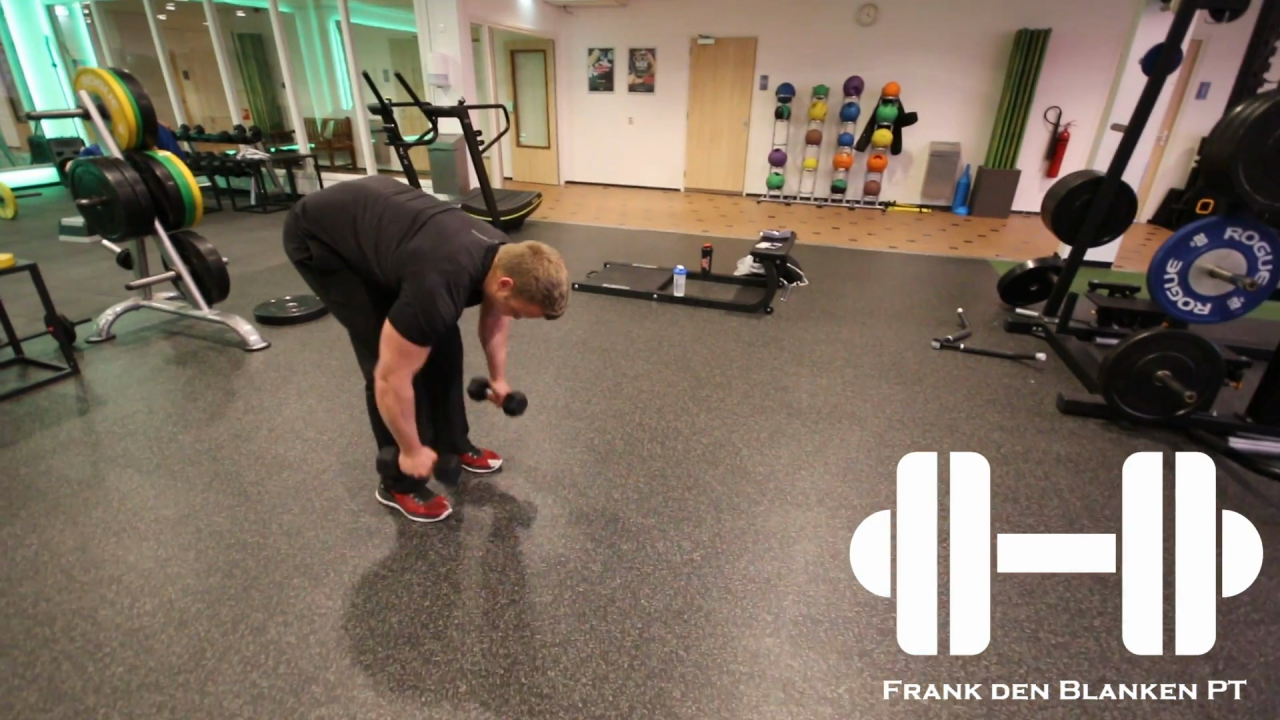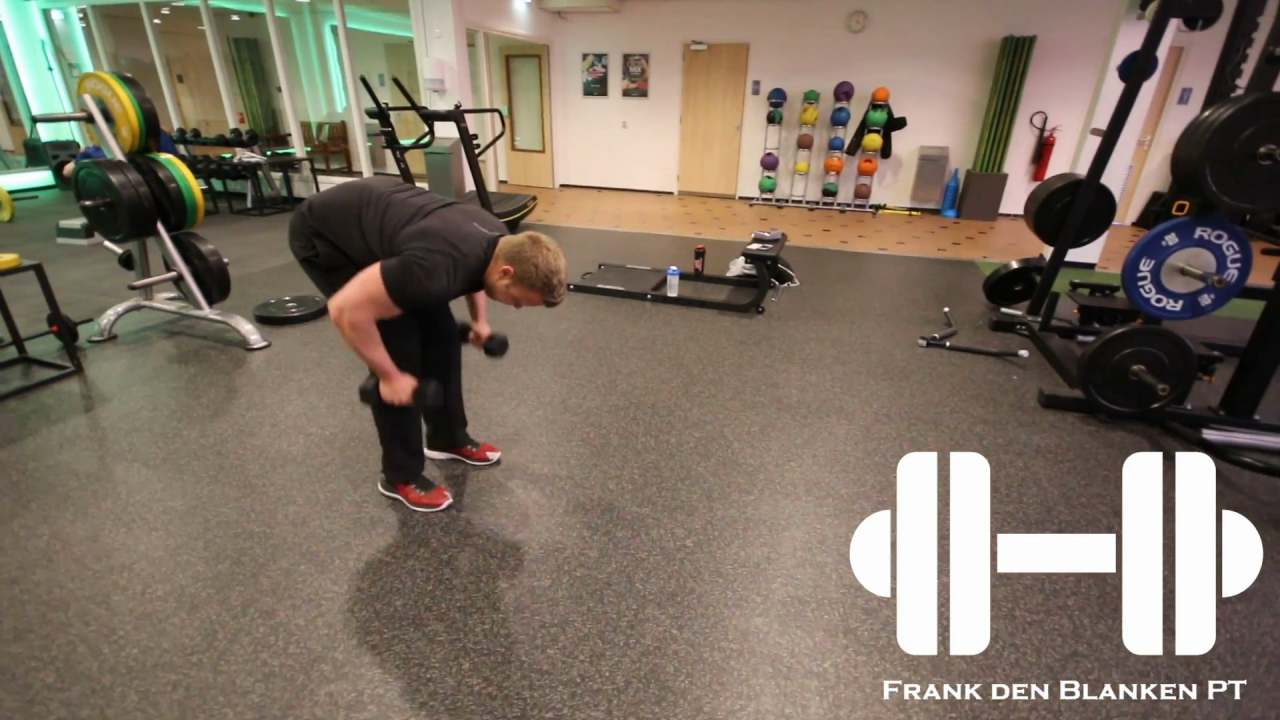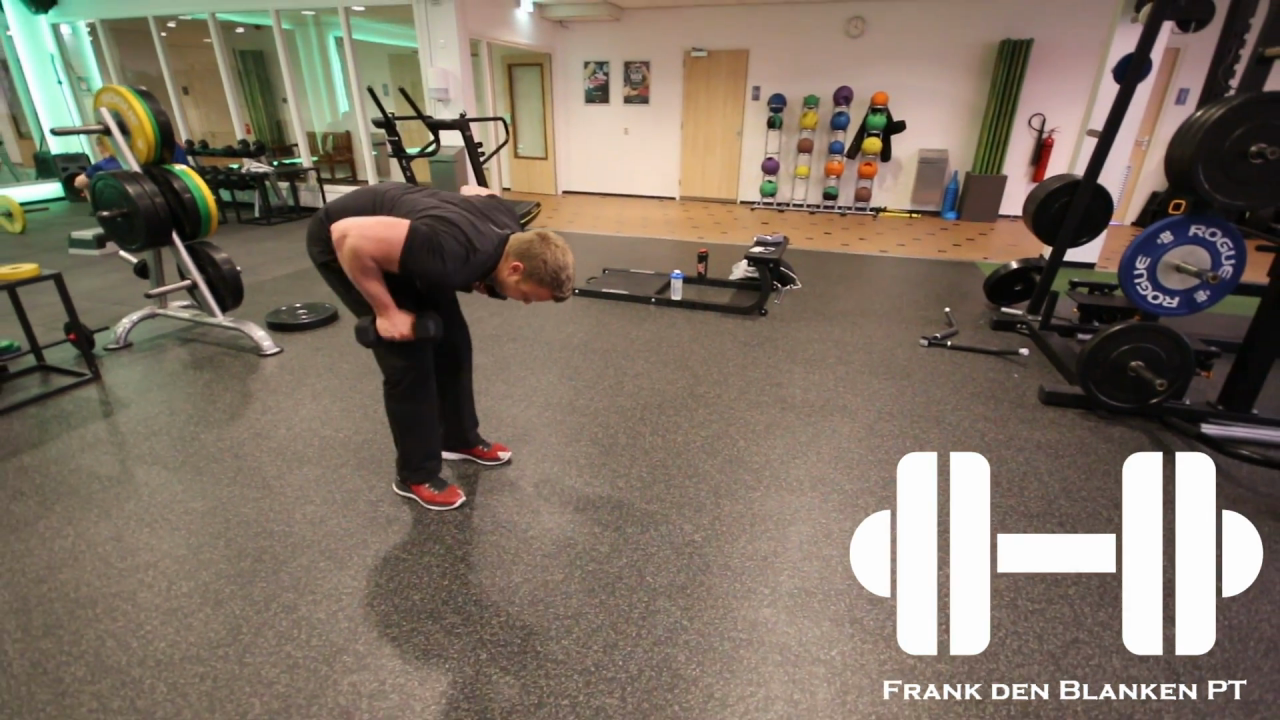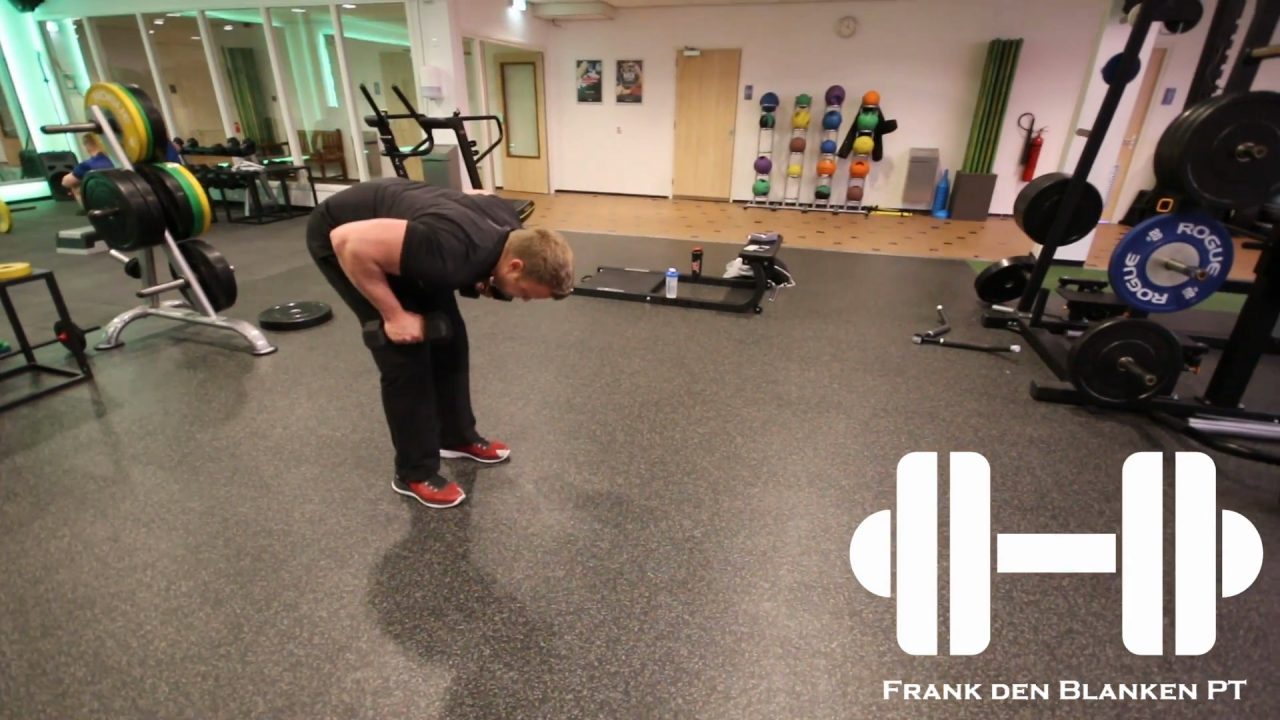
dt=0.3s
person 1, frame 1
left shoulder: (502, 255)
right shoulder: (437, 289)
left elbow: (493, 321)
right elbow: (391, 380)
left wrist: (497, 377)
right wrist: (412, 452)
right hip: (318, 237)
left knee: (444, 341)
right knee: (395, 362)
left ankle: (452, 444)
right ankle: (400, 484)
person 1, frame 2
left shoulder: (500, 243)
right shoulder: (436, 269)
right elbow: (345, 310)
left wrist: (479, 319)
right wrist: (389, 377)
left hip: (373, 209)
right hip: (323, 235)
left knee: (441, 333)
right knee: (399, 346)
left ankle: (449, 437)
right ankle: (401, 475)
person 1, frame 3
left shoulder: (509, 230)
right shoulder: (448, 257)
left elbow: (474, 192)
right elbow: (348, 234)
right wrist: (387, 312)
left hip: (389, 222)
right hip: (338, 240)
left knee: (452, 339)
right knee: (409, 355)
left ankle: (461, 439)
right ankle: (416, 475)
person 1, frame 4
left shoulder: (509, 227)
right shoulder: (449, 255)
left elbow: (477, 194)
right elbow: (349, 241)
left wrist: (480, 277)
right wrist: (394, 315)
left hip: (389, 215)
right hip: (339, 235)
left knee: (449, 336)
right knee: (407, 354)
left ankle: (458, 437)
right ankle: (415, 473)
